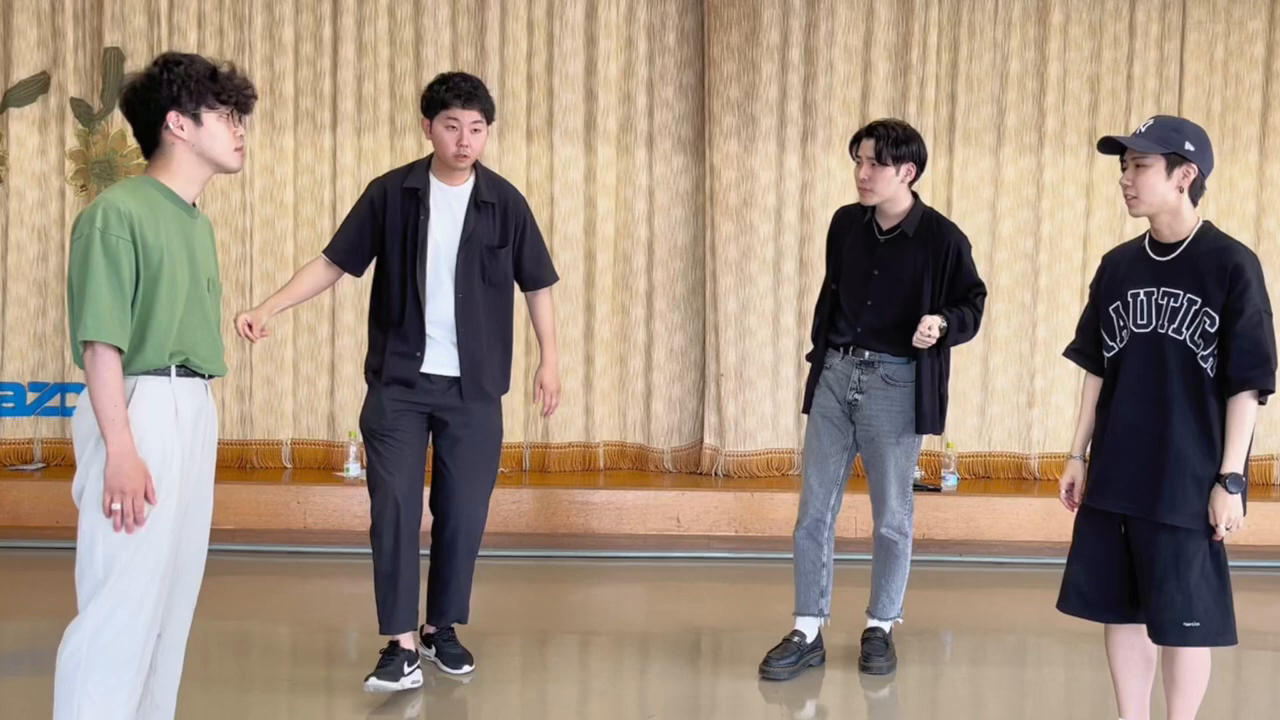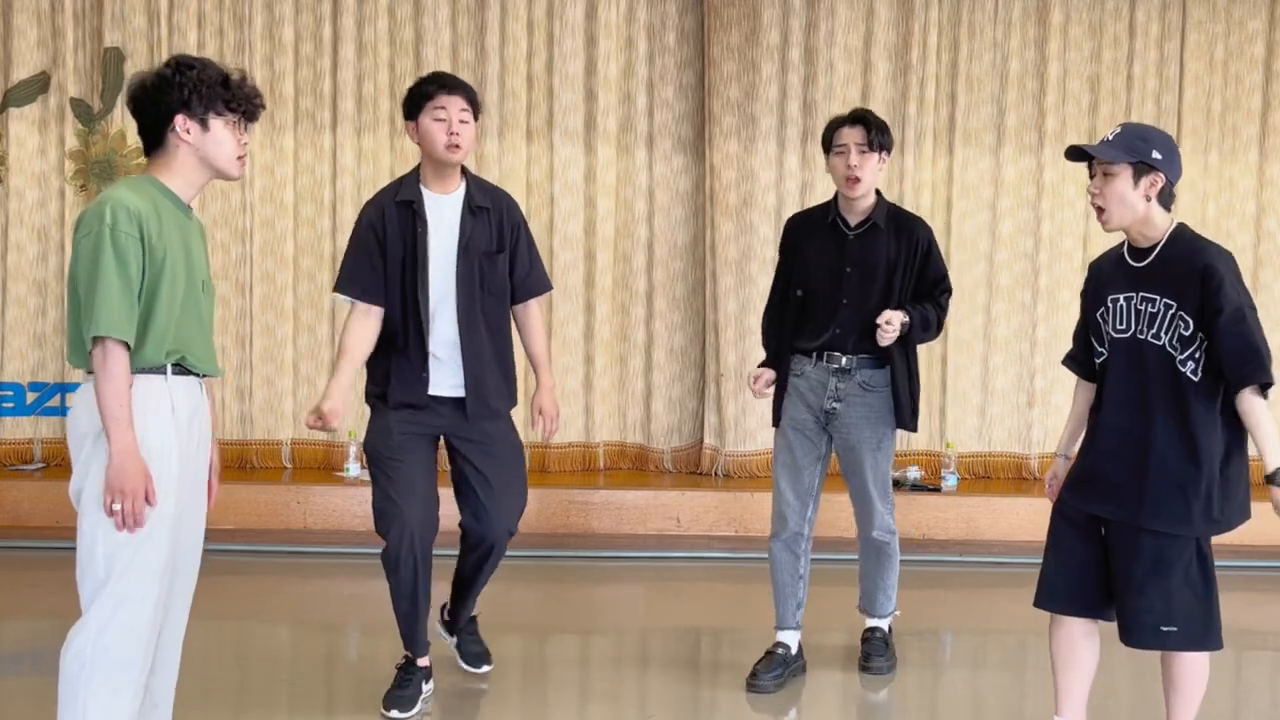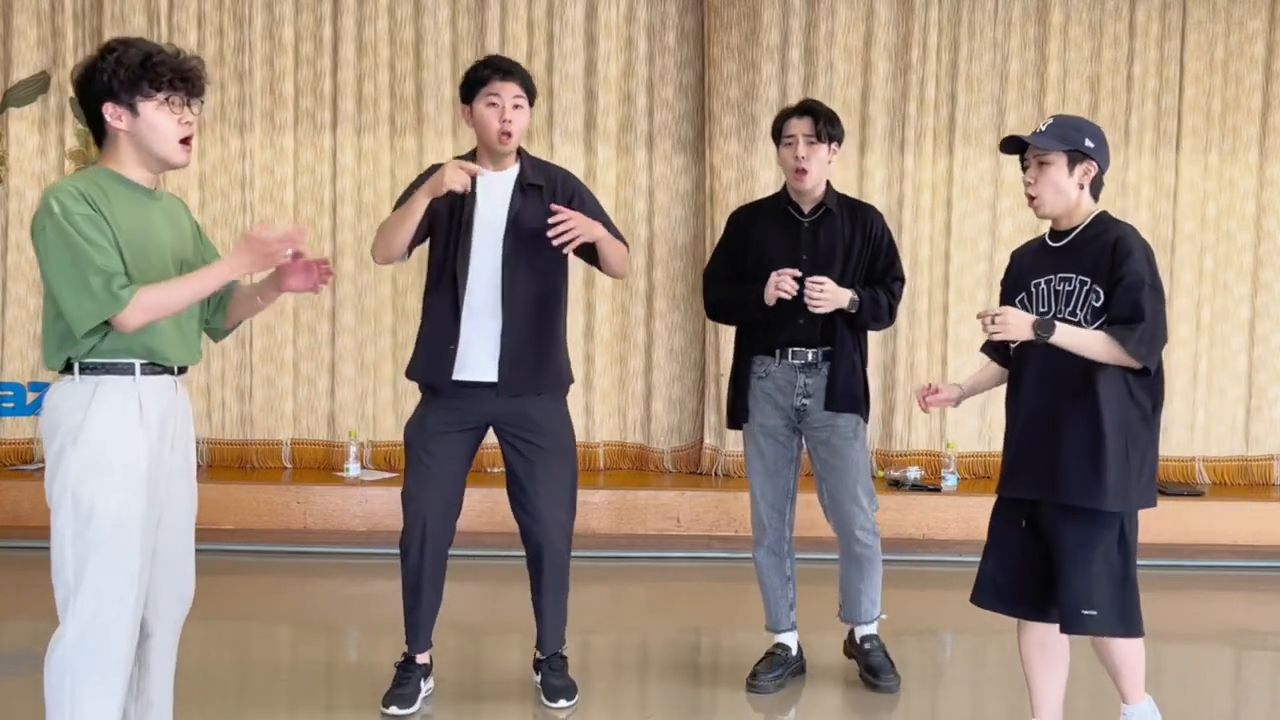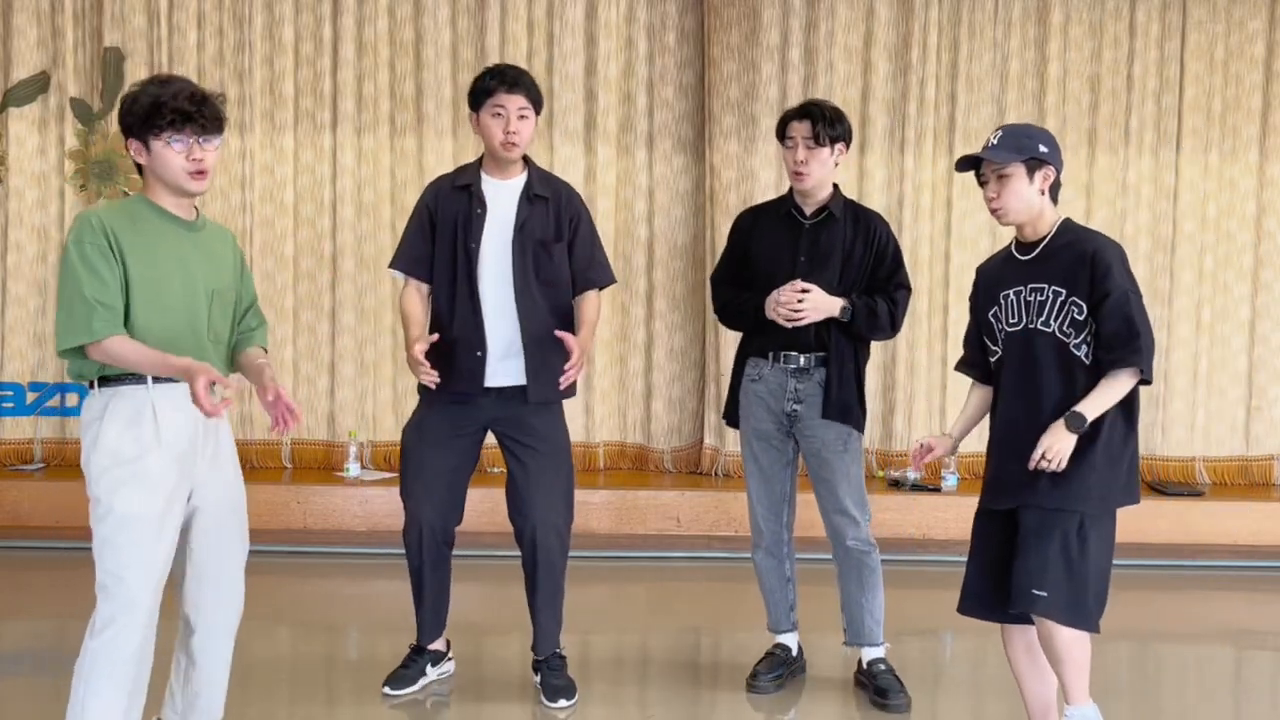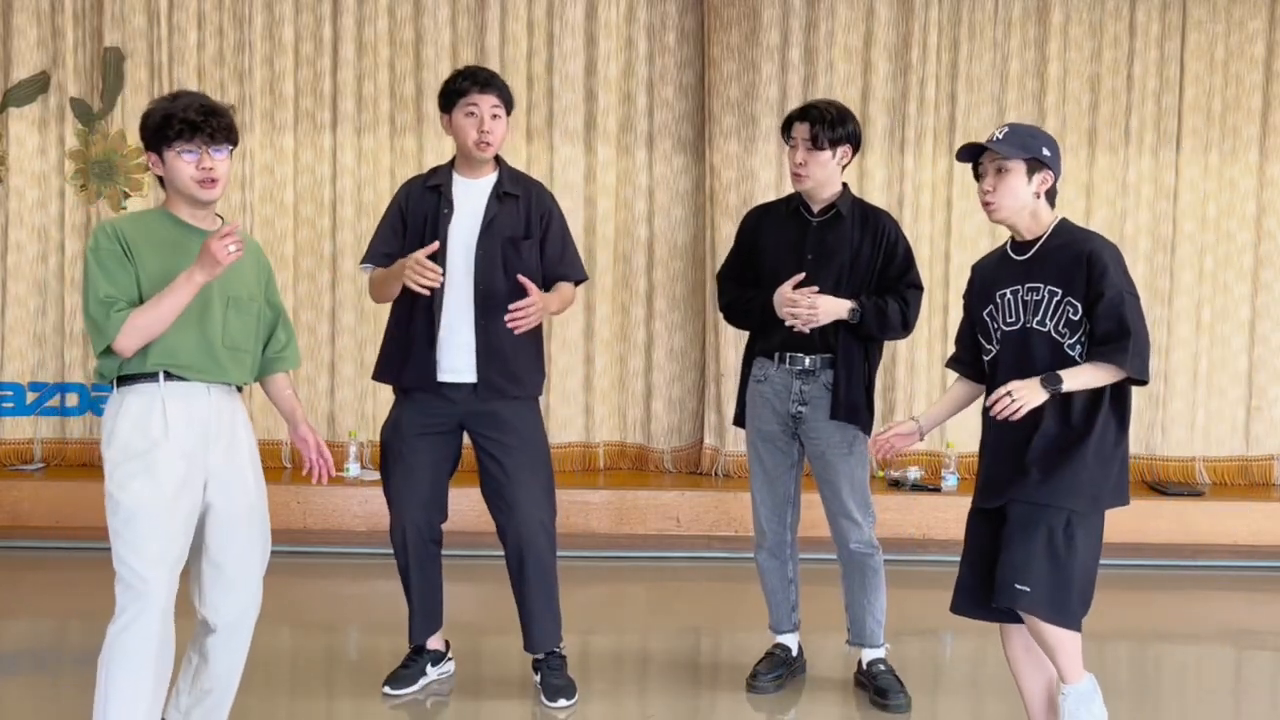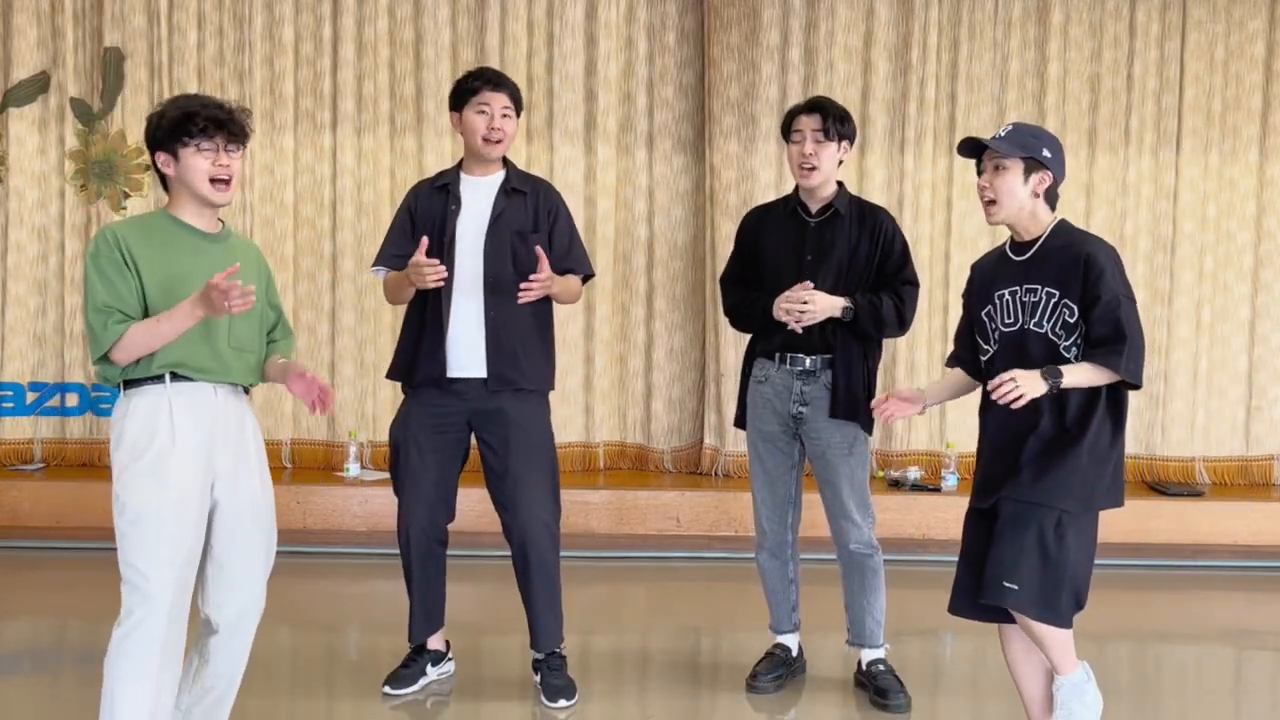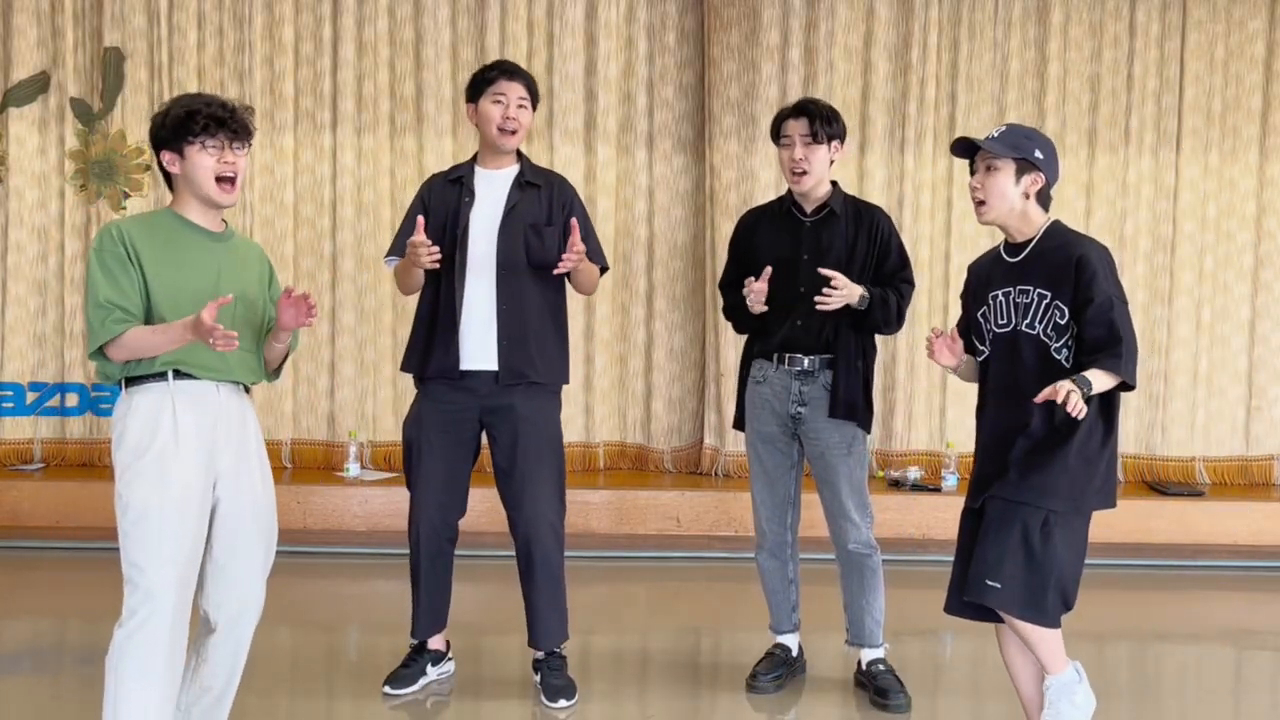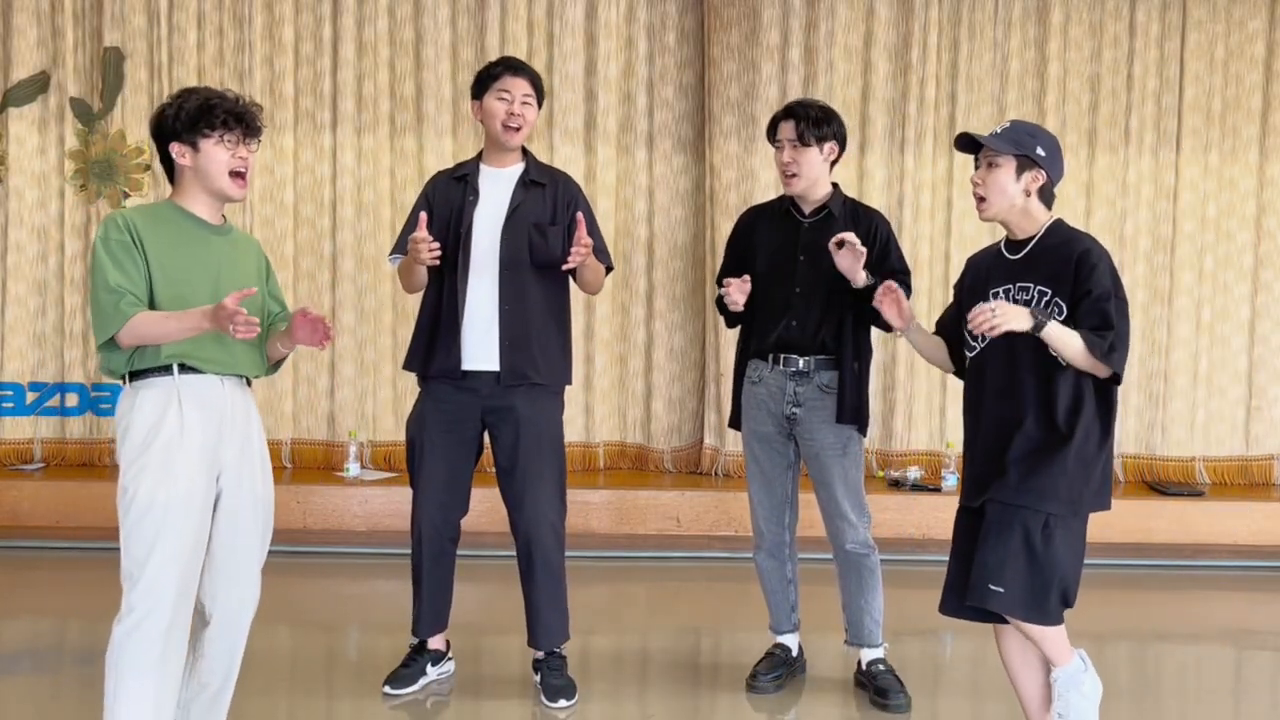
dt=0.5s
person 1, frame 1
left shoulder: (197, 222)
right shoulder: (117, 212)
right elbow: (100, 341)
right wrist: (121, 450)
left hip: (195, 412)
right hip: (139, 411)
left knee: (172, 598)
right knee: (120, 603)
person 1, frame 2
left shoulder: (187, 222)
right shoulder: (121, 209)
right elbow: (107, 338)
left wrist: (208, 438)
right wrist: (122, 449)
left hip: (186, 411)
right hip: (135, 410)
left knee: (168, 599)
right knee: (121, 603)
person 1, frame 3
left shoulder: (173, 210)
right shoulder: (71, 202)
left elbow: (218, 316)
right elbow: (125, 310)
left wrist: (274, 286)
right wrist: (231, 264)
left hip: (169, 406)
right hip: (102, 407)
left knee: (166, 595)
right knee: (102, 607)
person 1, frame 4
left shoulder: (222, 241)
right shoulder: (101, 227)
left elbow: (242, 337)
right elbow: (96, 338)
left wrist: (265, 382)
right wrist: (182, 368)
left hip: (206, 425)
right hip: (132, 420)
left knee: (219, 598)
right knee: (130, 601)
person 1, frame 5
left shoulder: (248, 251)
right shoulder: (118, 236)
left elbow: (269, 353)
right elbow: (124, 336)
left wrist: (299, 423)
right wrist: (200, 271)
left hip: (228, 420)
right hip: (151, 415)
left knee: (237, 596)
right knee: (147, 595)
person 1, frame 6
left shoulder: (247, 254)
right shoulder: (121, 240)
right elbow: (119, 345)
left wrist: (295, 375)
right wrist: (200, 305)
left hip: (236, 422)
right hip: (160, 417)
left knee: (241, 597)
right knee: (156, 595)
person 1, frame 7
left shoulder: (252, 256)
right shoulder: (125, 237)
right elbow: (116, 342)
left wrist: (284, 331)
right wrist: (191, 330)
left hip: (238, 420)
right hip: (161, 414)
left knee: (241, 596)
right knee: (159, 592)
person 1, frame 8
left shoulder: (248, 249)
right shoulder: (129, 227)
right elbow: (125, 326)
left wrist: (291, 336)
right wrist: (208, 317)
left hip: (240, 413)
right hip: (165, 407)
left knee: (235, 591)
right knee: (159, 588)
person 2, frame 1
left shoulder: (505, 202)
right shoulder: (390, 193)
left elbow: (537, 285)
right elbow: (332, 262)
left wrist: (549, 358)
right wrist: (267, 308)
left hip: (474, 385)
right hip: (399, 379)
left knee: (464, 513)
right knee: (394, 506)
left ankle: (442, 627)
right ankle: (400, 644)
person 2, frame 2
left shoulder: (498, 209)
right shoulder: (384, 211)
left elbow: (526, 300)
right elbow: (363, 309)
left wrist: (545, 380)
right wrist: (338, 387)
left hip: (481, 398)
right hip: (403, 399)
left knee: (496, 522)
right knee: (406, 531)
left ankle: (459, 613)
right ankle: (417, 661)
person 2, frame 3
left shoulder: (558, 187)
right shoulder: (439, 182)
left elbow: (622, 265)
right elbow: (382, 252)
left wrist: (595, 237)
right wrist: (430, 191)
left hip: (533, 386)
right hip: (449, 385)
left knee: (548, 523)
right knee: (424, 520)
left ankle: (551, 655)
right ankle: (417, 660)
person 2, frame 4
left shoulder: (560, 201)
right shoulder: (443, 196)
left elbow: (589, 288)
right elbow: (413, 283)
left wrist: (583, 342)
right wrist: (415, 341)
left hip: (532, 392)
right hip: (452, 389)
left knee: (545, 524)
right knee: (426, 519)
left ankle: (548, 655)
right ankle: (431, 645)
person 2, frame 5
left shoulder: (532, 199)
right shoulder: (416, 196)
left elbow: (568, 284)
right elbow: (375, 288)
left wrist: (545, 304)
right wrist: (401, 271)
left hip: (505, 388)
right hip: (425, 388)
left knee: (529, 521)
right knee: (412, 519)
left ankle: (547, 654)
right ankle: (429, 646)
person 2, frame 6
left shoulder: (539, 197)
right shoulder: (425, 197)
left elbow: (576, 285)
right elbow: (390, 291)
left wrist: (550, 284)
right wrist: (412, 277)
left hip: (514, 386)
right hip: (434, 384)
left knee: (534, 519)
right knee: (419, 517)
left ankle: (549, 654)
right ankle: (430, 646)
person 2, frame 7
left shoulder: (553, 191)
right shoulder: (440, 190)
left elbow: (590, 283)
right elbow: (404, 283)
left wrist: (577, 263)
right wrist: (414, 260)
left hip: (526, 381)
right hip: (446, 377)
left knee: (538, 518)
right knee: (430, 514)
left ankle: (549, 654)
right ankle: (431, 646)
person 2, frame 8
left shoulder: (558, 190)
right shoulder: (445, 188)
left elbow: (595, 283)
right elbow: (410, 283)
left wrist: (584, 260)
right wrist: (416, 258)
left hip: (528, 380)
right hip: (449, 377)
left knee: (539, 519)
right knee: (432, 514)
left ankle: (549, 654)
right ankle: (431, 646)
person 3, frame 1
left shoulder: (942, 238)
right shoulder: (845, 224)
left elbow: (972, 306)
left wrist: (941, 324)
right wrist: (819, 356)
left hip: (896, 382)
right hip: (836, 373)
left knee: (892, 517)
right knee: (814, 509)
left ankle: (879, 628)
right ankle: (807, 631)
person 3, frame 2
left shoulder: (909, 233)
right shoulder: (802, 229)
left elbow: (936, 304)
left wrist: (905, 320)
right wrist: (771, 360)
left hip: (869, 386)
right hip: (803, 381)
left knee: (875, 517)
right knee: (790, 518)
left ankle: (878, 626)
right ankle: (787, 642)
person 3, frame 3
left shoulder: (863, 221)
right shoulder: (749, 221)
left elbow: (889, 300)
right elbow: (714, 298)
left wrist: (847, 298)
right wrist: (761, 295)
left hip: (834, 381)
right hip: (766, 381)
left knee: (857, 517)
right knee: (769, 522)
left ankle: (863, 633)
right ankle: (785, 643)
person 3, frame 4
left shoulder: (867, 227)
right shoulder: (754, 223)
left elbow: (892, 311)
right elbow: (723, 299)
left wrist: (836, 306)
right wrist: (763, 306)
left hip: (830, 387)
right hip: (762, 382)
left knee: (851, 527)
right knee: (768, 524)
left ankle: (872, 657)
right ankle: (785, 644)
person 3, frame 5
left shoulder: (876, 227)
right shoulder: (762, 221)
left elbow: (905, 309)
right elbow: (729, 297)
left wrist: (846, 309)
right wrist: (771, 303)
left hip: (836, 388)
right hip: (769, 383)
left knee: (855, 529)
right knee: (771, 524)
left ankle: (872, 657)
right ankle: (786, 643)
person 3, frame 6
left shoulder: (873, 224)
right shoulder: (761, 223)
left elbow: (900, 307)
right elbow: (733, 301)
left wrist: (839, 306)
right wrist: (772, 308)
left hip: (837, 388)
right hip: (769, 383)
left knee: (855, 530)
right knee: (772, 525)
left ankle: (872, 657)
right ankle: (786, 644)
person 3, frame 7
left shoulder: (868, 222)
right shoulder: (756, 224)
left elbow: (897, 307)
right elbow: (731, 309)
left wrist: (859, 296)
right wrist: (749, 304)
left hip: (835, 387)
right hip: (767, 384)
left knee: (853, 529)
right knee: (771, 526)
left ankle: (871, 657)
right ankle: (785, 644)
person 3, frame 8
left shoulder: (865, 225)
right shoulder: (756, 223)
right elbow: (731, 306)
left wrist: (861, 279)
right wrist: (732, 302)
left hip: (830, 389)
right hip: (763, 385)
left knee: (850, 529)
right knee: (770, 526)
left ankle: (871, 657)
right ankle: (786, 643)
person 4, frame 1
left shoulder: (1231, 266)
right shoulder: (1117, 265)
left wrist: (1230, 478)
right wrist: (1077, 454)
left hip: (1188, 479)
right hip: (1115, 474)
left knee: (1185, 616)
right knee: (1117, 607)
person 4, frame 2
left shoulder: (1207, 267)
right shoulder: (1103, 272)
right wrist: (1064, 451)
left hip: (1176, 478)
right hip: (1100, 473)
left knee: (1176, 618)
right knee: (1068, 599)
person 4, frame 3
left shoulder: (1122, 247)
right shoulder: (1025, 260)
left elbow: (1139, 345)
left wrist: (1043, 328)
right wrist: (958, 391)
left hip: (1098, 462)
right hip: (1030, 460)
left knee: (1098, 600)
right knee: (1030, 599)
person 4, frame 4
left shoulder: (1096, 256)
right shoulder: (992, 273)
left elbow: (1132, 361)
left wrist: (1073, 422)
right wrist: (951, 438)
left hip: (1078, 465)
right hip: (1011, 466)
left knee: (1051, 594)
right knee: (1011, 603)
person 4, frame 5
left shoulder: (1092, 256)
right shoulder: (987, 273)
left elbow: (1126, 357)
left wrist: (1047, 384)
right wrist: (921, 425)
left hip: (1073, 459)
right hip: (1004, 461)
left knee: (1034, 588)
right knee: (1003, 602)
person 4, frame 6
left shoulder: (1090, 259)
right shoulder: (987, 271)
left elbow: (1121, 360)
left wrist: (1047, 378)
right wrist: (922, 398)
left hip: (1068, 460)
right hip: (1001, 459)
left knee: (1024, 586)
right knee: (1001, 602)
person 4, frame 7
left shoulder: (1084, 259)
right shoulder: (983, 272)
left elbow: (1118, 360)
left wrist: (1079, 384)
right wrist: (955, 362)
left hip: (1062, 460)
right hip: (998, 458)
left knee: (1010, 585)
right knee: (1002, 601)
person 4, frame 8
left shoulder: (1082, 257)
right shoulder: (981, 267)
left elbow: (1106, 357)
right elbow: (956, 357)
left wrist: (1033, 322)
right wrist: (908, 328)
left hip: (1056, 460)
right hip: (991, 459)
left knee: (1016, 590)
right knee: (993, 602)
